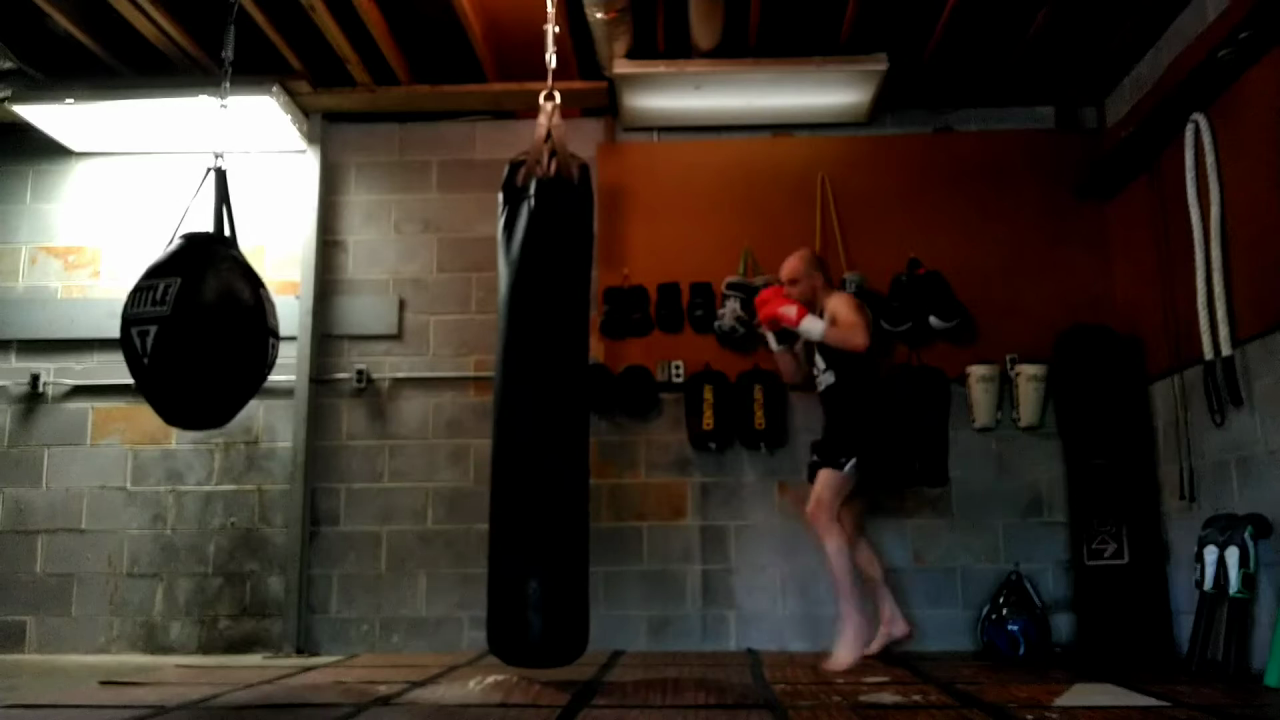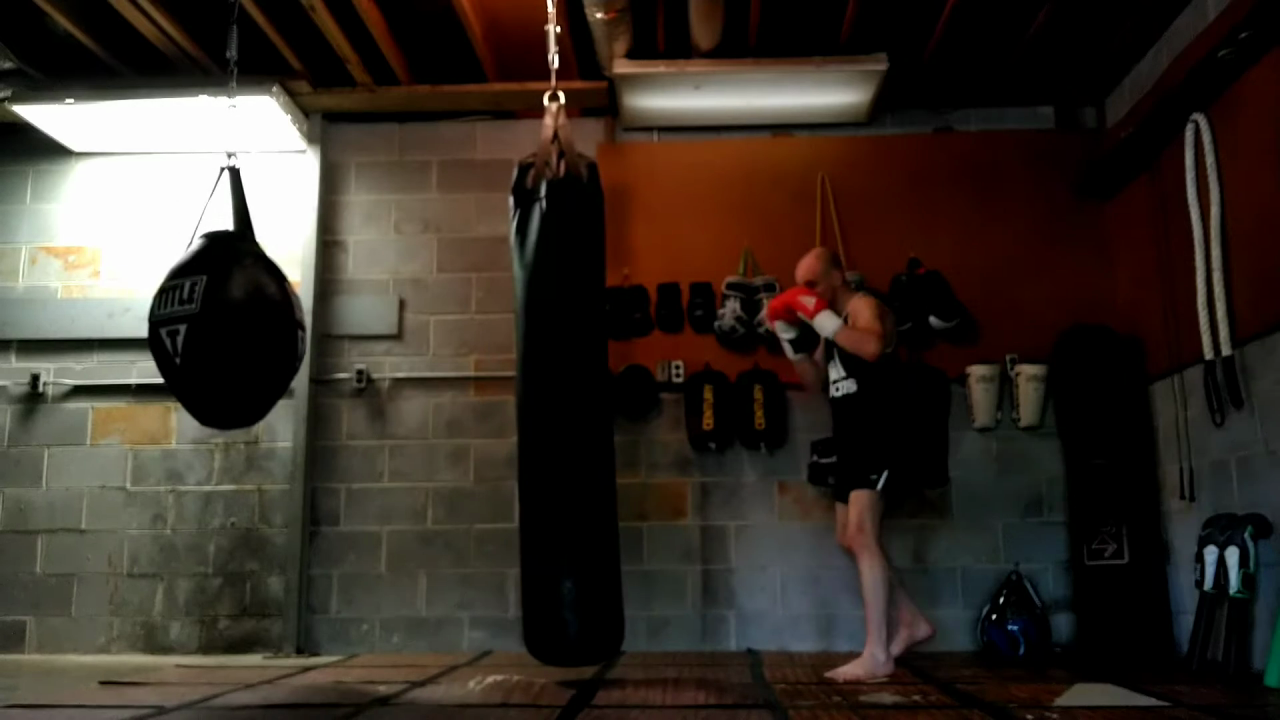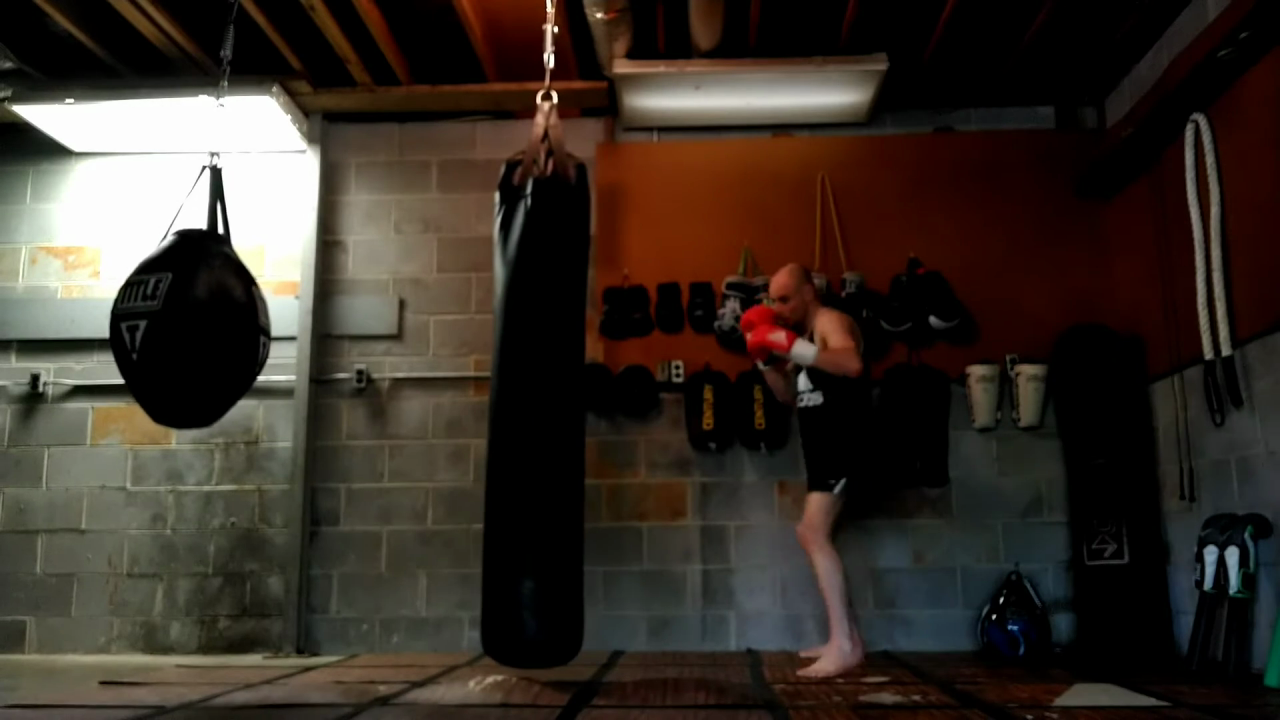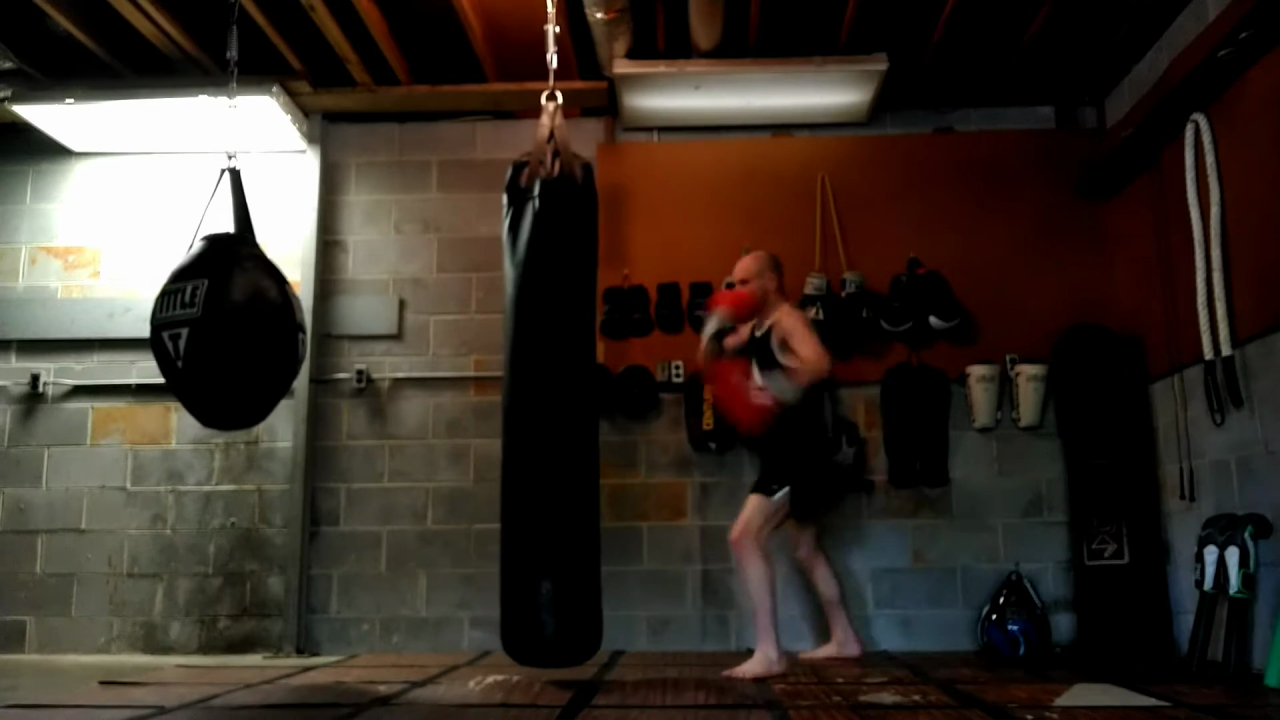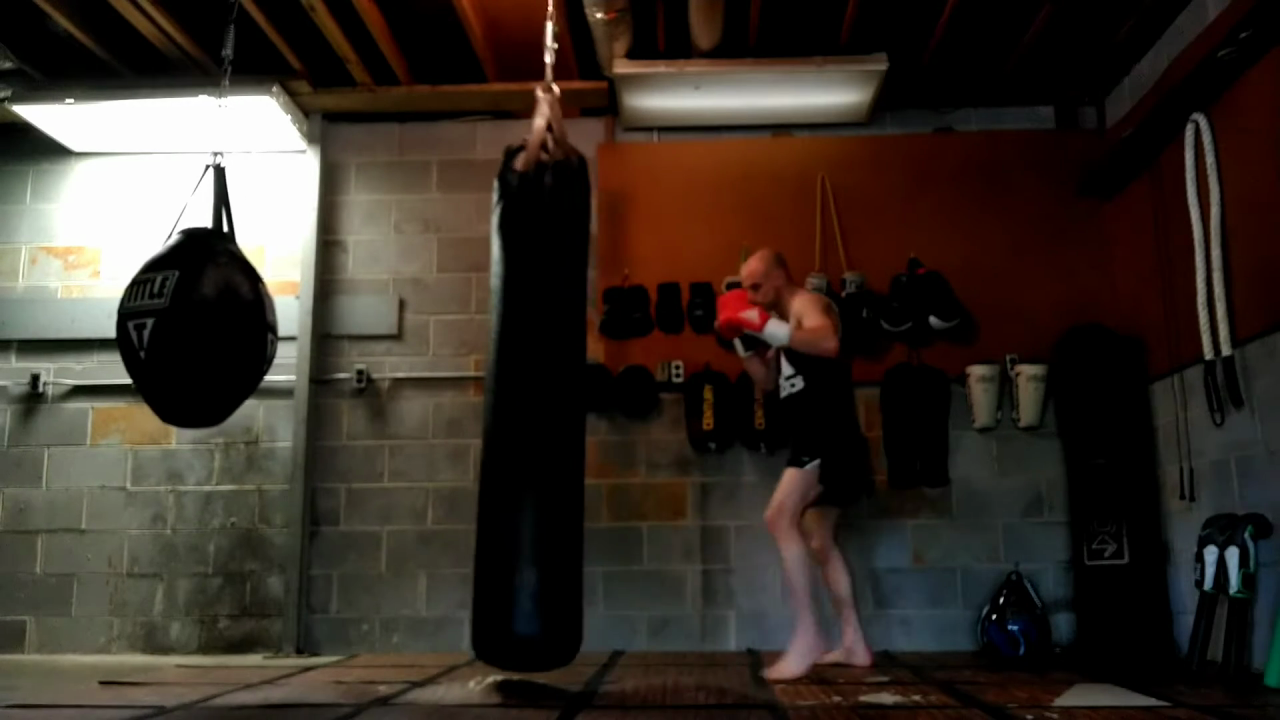
dt=1s
person 1, frame 1
left shoulder: (841, 304)
right shoulder: (817, 319)
left elbow: (860, 340)
right elbow: (794, 374)
left wrist: (801, 320)
right wrist: (776, 331)
left hip: (855, 426)
right hip: (842, 429)
left knee: (819, 511)
right knee: (847, 528)
left ankle: (852, 625)
right ankle: (891, 619)
person 1, frame 2
left shoulder: (865, 306)
right shoulder: (833, 321)
left elbow: (872, 348)
right elbow: (816, 380)
left wrist: (819, 316)
right wrist: (789, 332)
left hip: (875, 437)
right hip: (851, 441)
left knee: (861, 534)
right knee: (850, 539)
left ankle: (877, 655)
right ankle: (911, 621)
person 1, frame 3
left shoulder: (831, 321)
right shoulder: (806, 333)
left elbow: (853, 365)
right elbow: (787, 393)
left wrist: (790, 346)
right wrist: (766, 352)
left hip: (843, 448)
right hip: (823, 452)
left knee: (811, 532)
right knee: (817, 538)
left ankle: (843, 645)
right ankle: (845, 639)
person 1, frame 4
left shoulder: (788, 320)
right shoulder: (755, 326)
left elbow: (820, 364)
left hip: (795, 453)
right hip: (784, 452)
left knee: (743, 538)
right knee: (806, 551)
left ankle: (768, 651)
right ankle: (844, 638)
person 1, frame 5
left shoulder: (808, 303)
right shoulder: (784, 317)
left elbow: (829, 343)
right elbow: (767, 381)
left wrist: (763, 326)
right wrist: (744, 336)
left hip: (827, 434)
right hip: (818, 439)
left knee: (779, 517)
right knee: (820, 543)
left ankle: (805, 635)
right ankle: (854, 644)
